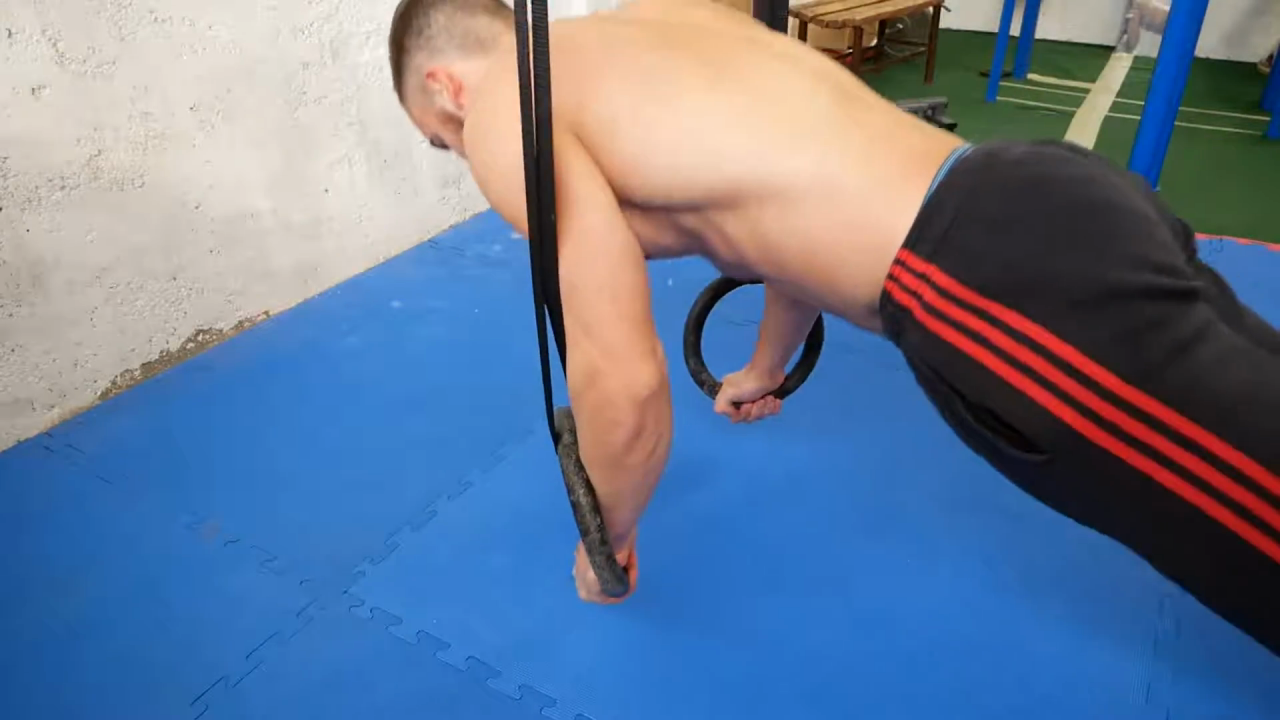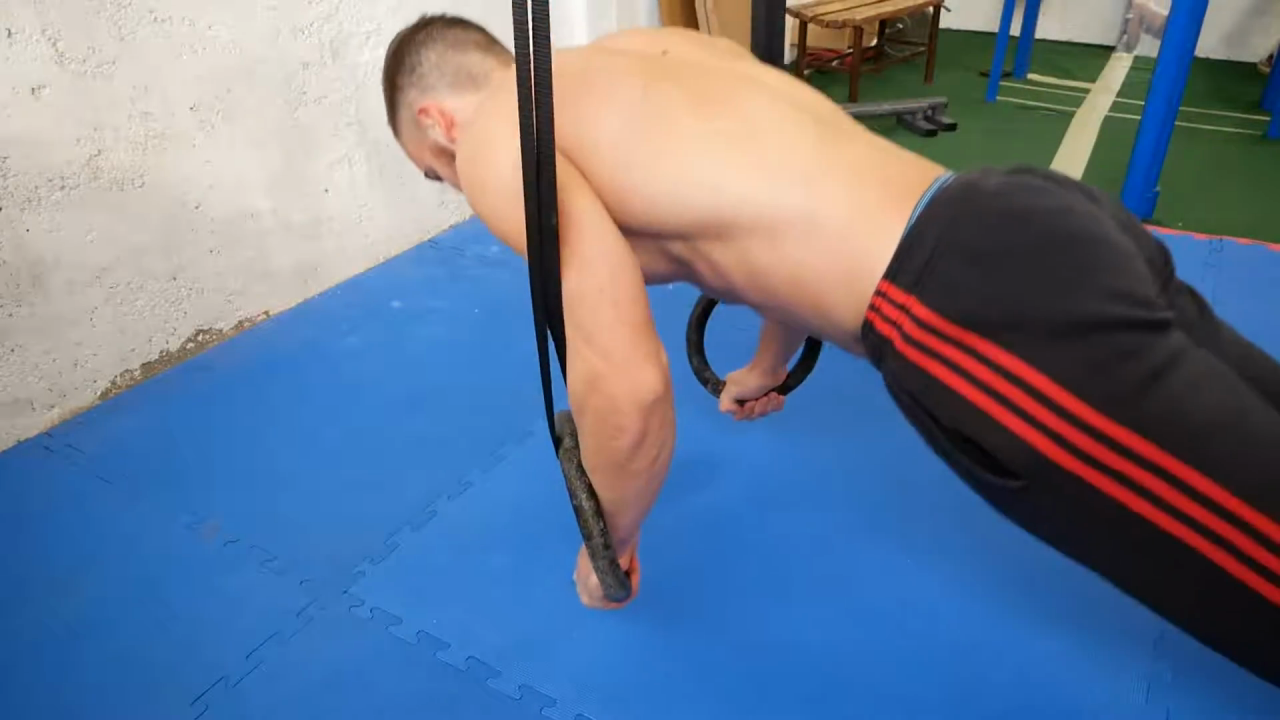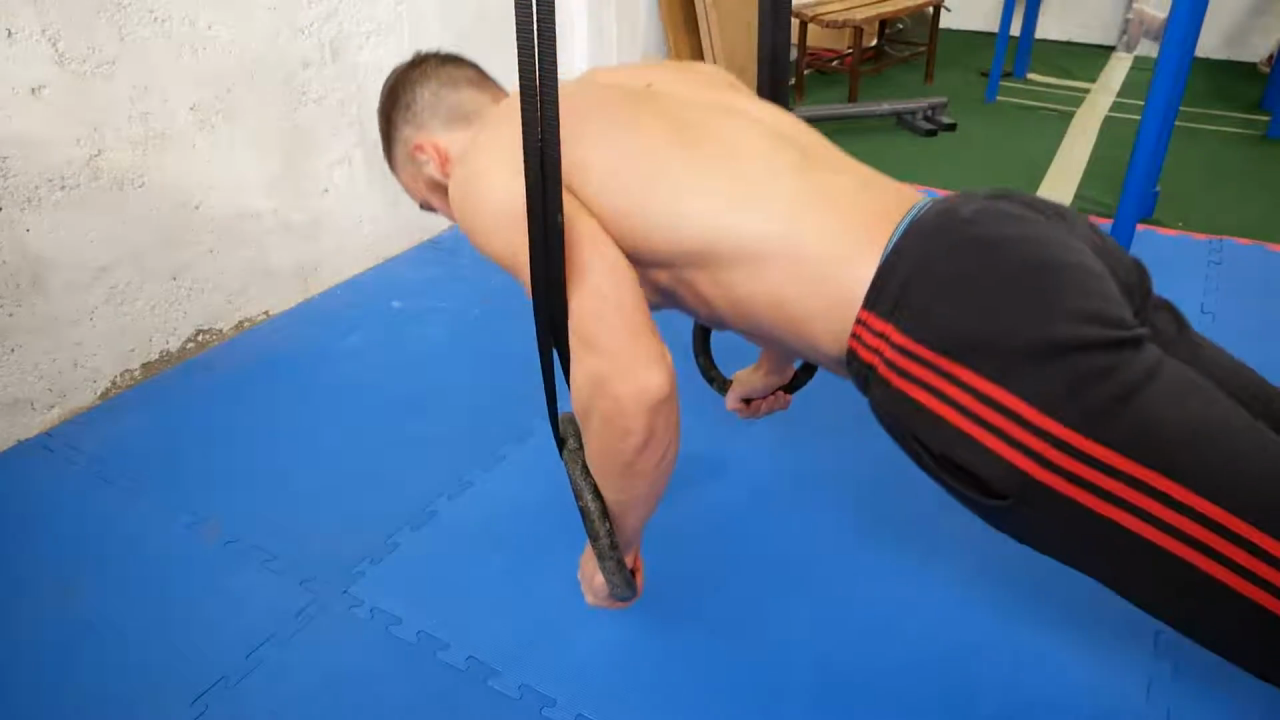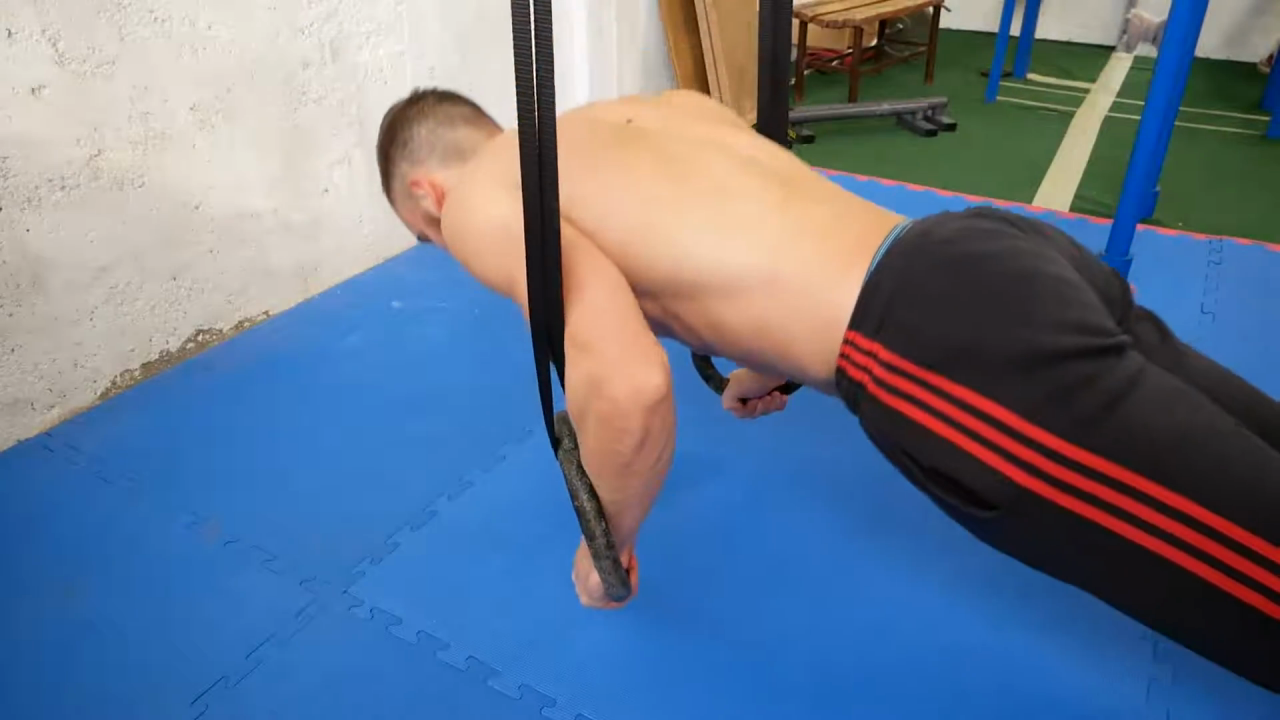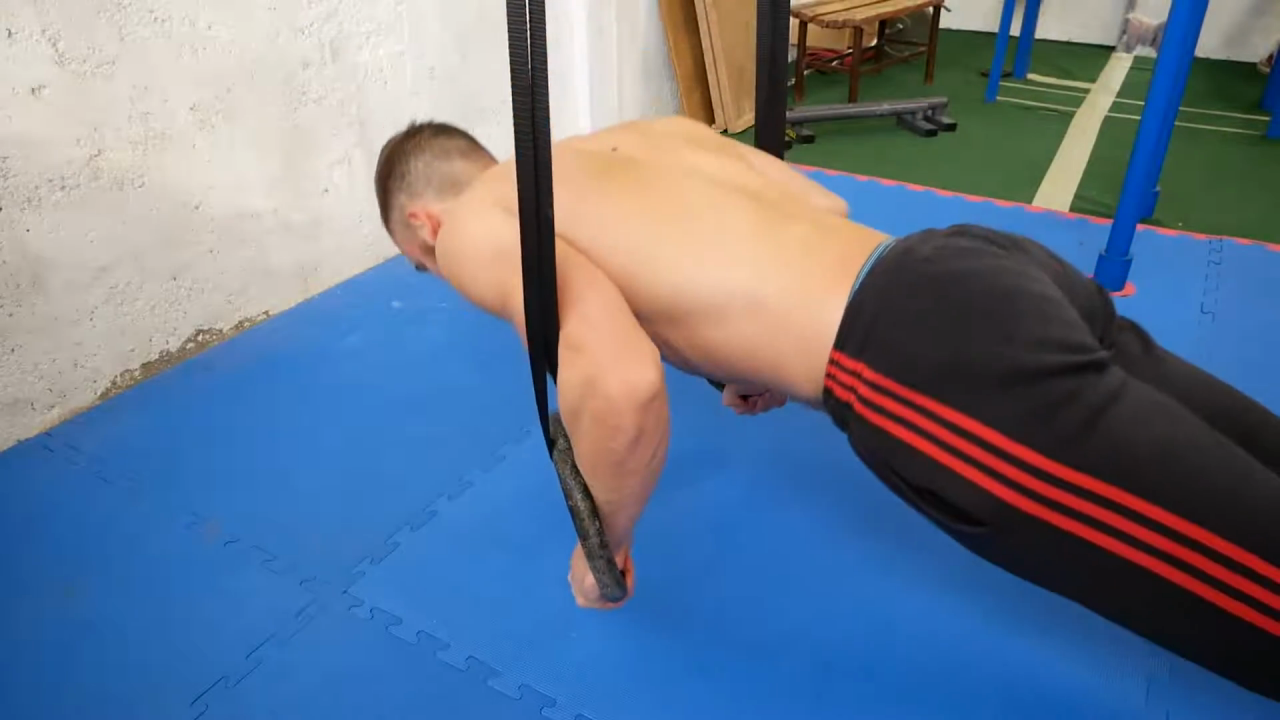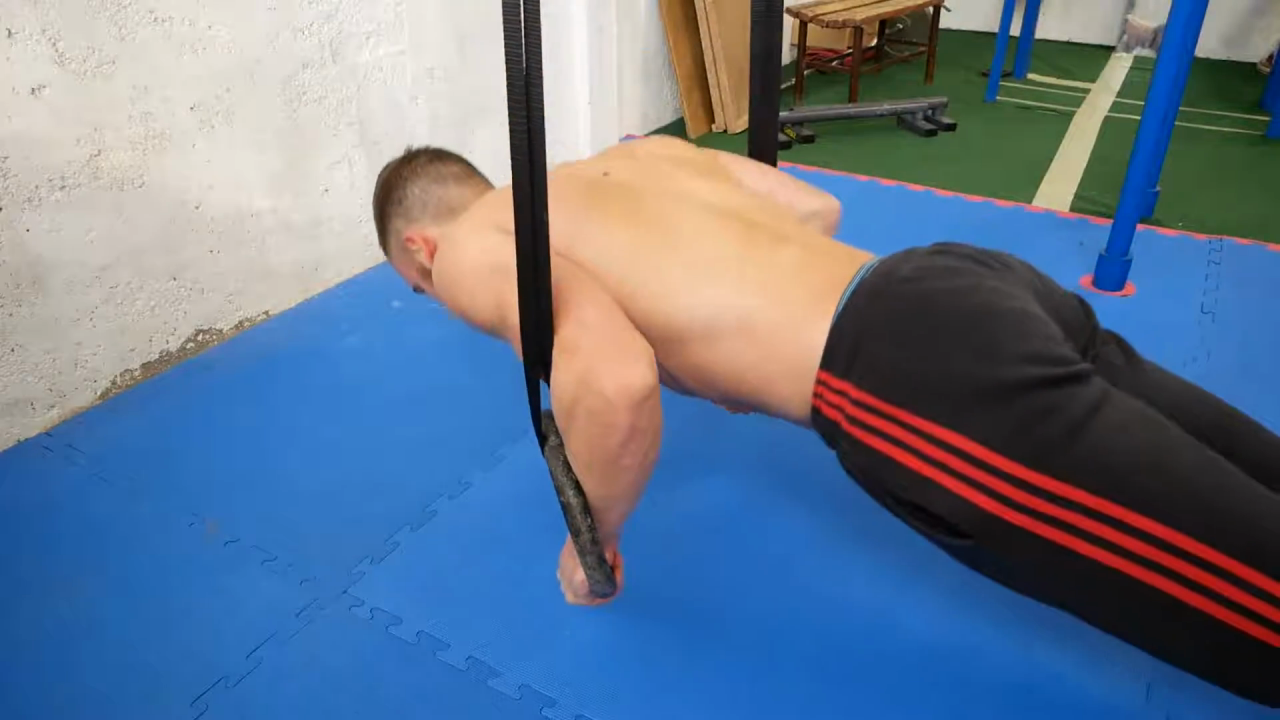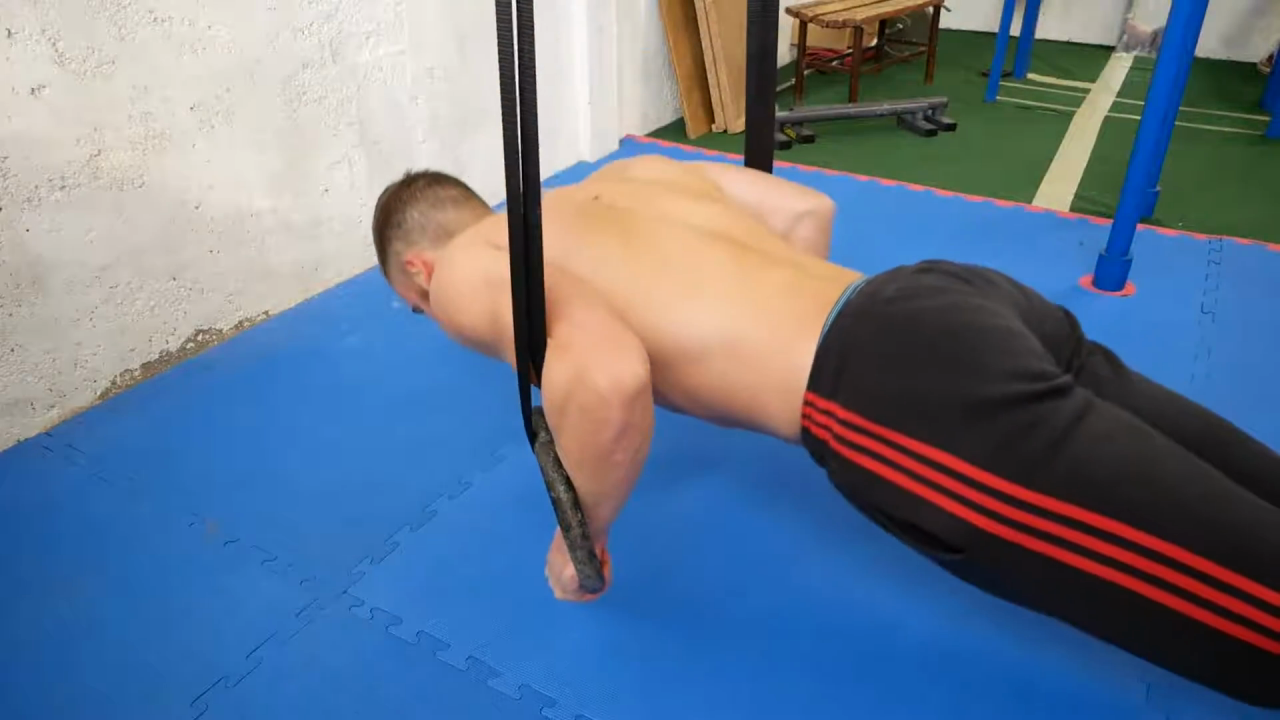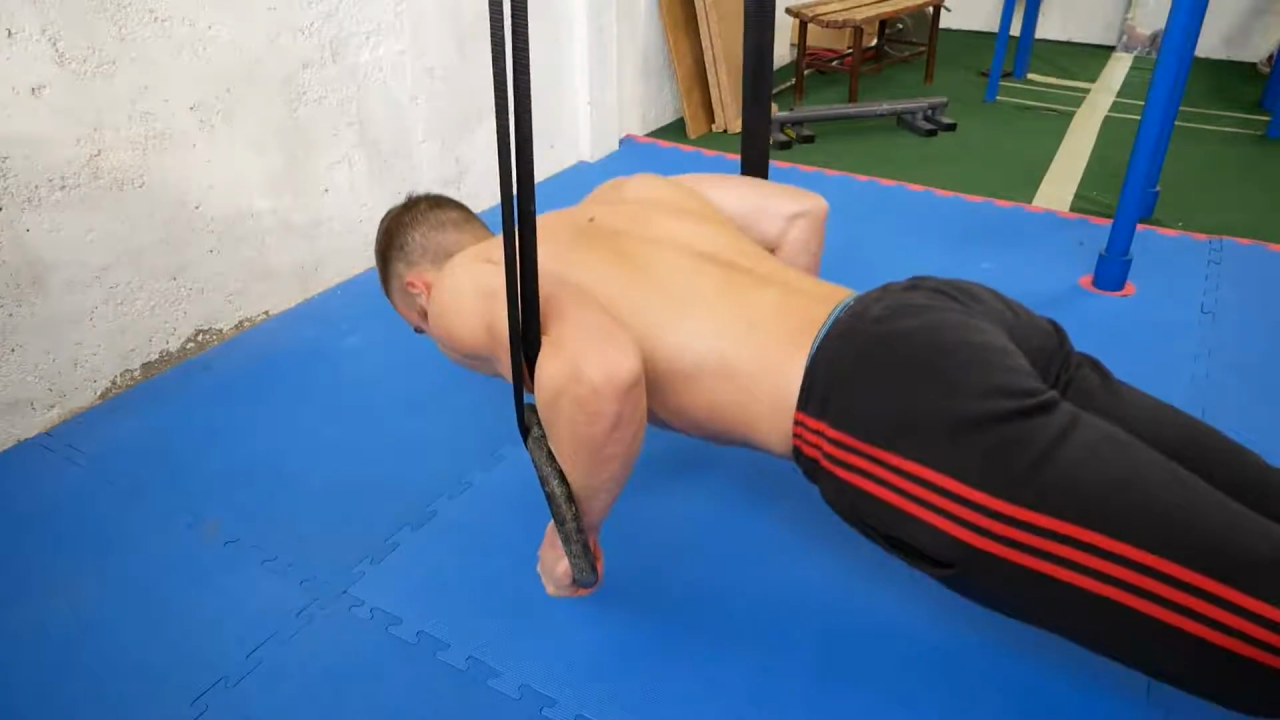
dt=0.1s
person 1, frame 1
left shoulder: (507, 109)
left elbow: (622, 379)
left wrist: (607, 548)
right wrist: (766, 371)
left hip: (1005, 279)
right hip: (1061, 197)
person 1, frame 2
left shoulder: (496, 137)
right shoulder: (658, 50)
left elbow: (625, 385)
left wrist: (609, 554)
right wrist: (771, 365)
left hip: (985, 309)
person 1, frame 3
left shoulder: (492, 166)
right shoulder: (646, 84)
left elbow: (631, 388)
left wrist: (613, 552)
right wrist: (773, 367)
left hip: (966, 330)
right hip: (1021, 239)
person 1, frame 4
left shoulder: (483, 201)
right shoulder: (647, 112)
left elbow: (628, 388)
left wrist: (608, 550)
right wrist: (779, 354)
left hip: (949, 345)
right hip: (1002, 254)
person 1, frame 5
left shoulder: (478, 225)
right shoulder: (637, 138)
left elbow: (622, 388)
left wrist: (603, 549)
left hip: (935, 364)
right hip: (987, 269)
person 1, frame 6
left shoulder: (472, 250)
right shoulder: (630, 157)
left elbow: (616, 382)
left wrist: (592, 545)
left hip: (914, 379)
right hip: (972, 284)
person 1, frame 7
left shoulder: (469, 270)
right shoulder: (621, 177)
left elbow: (608, 379)
right elbow: (810, 212)
left wrist: (580, 541)
left hip: (900, 396)
right hip: (957, 300)
person 1, frame 8
left shoulder: (465, 292)
right shoulder: (617, 198)
left elbow: (601, 372)
right elbow: (801, 212)
left wrist: (569, 533)
left hip: (891, 413)
right hip: (947, 315)
